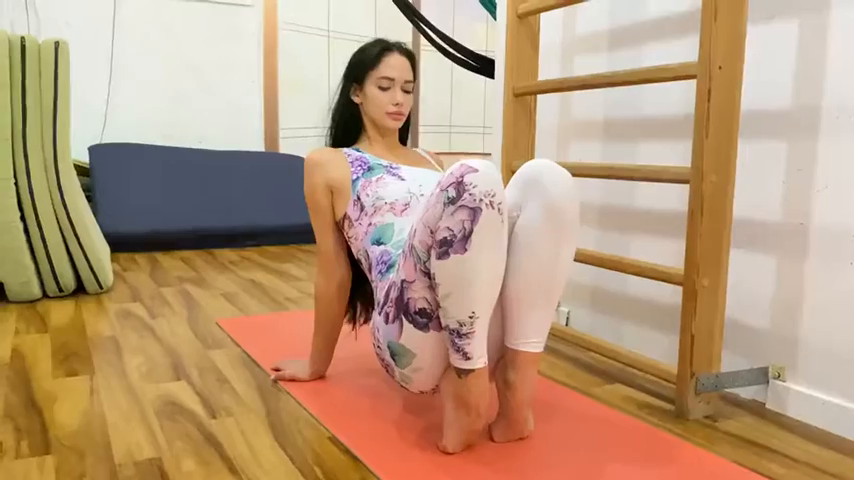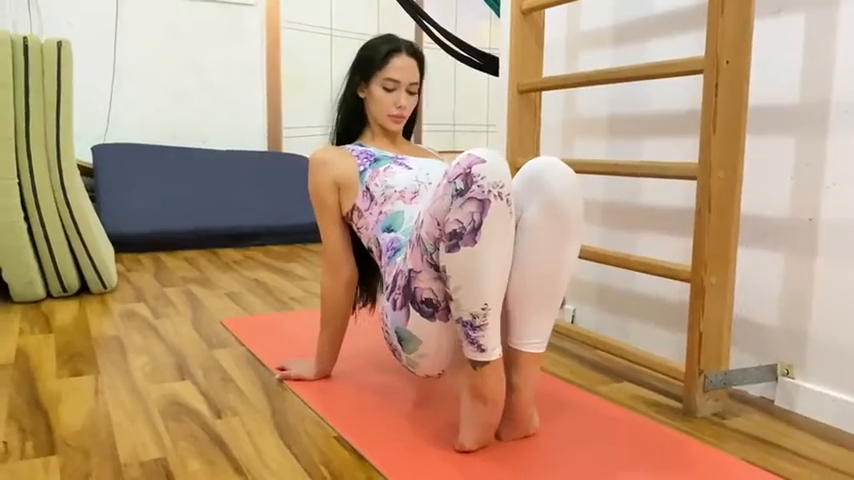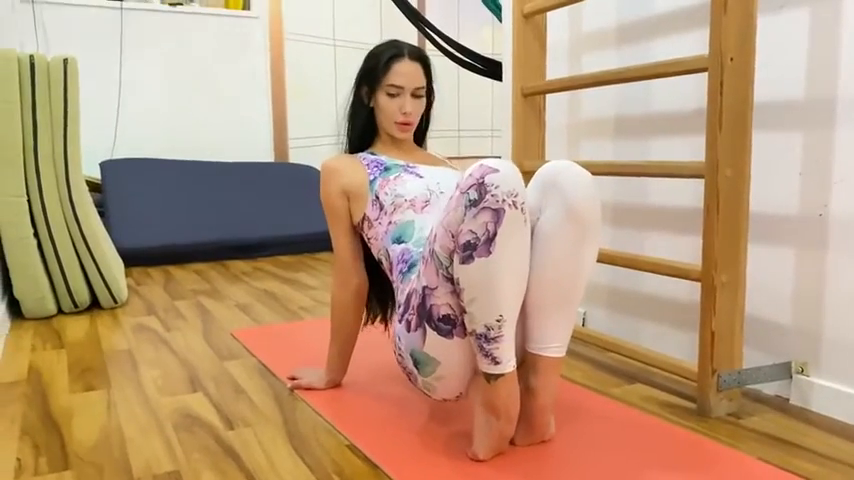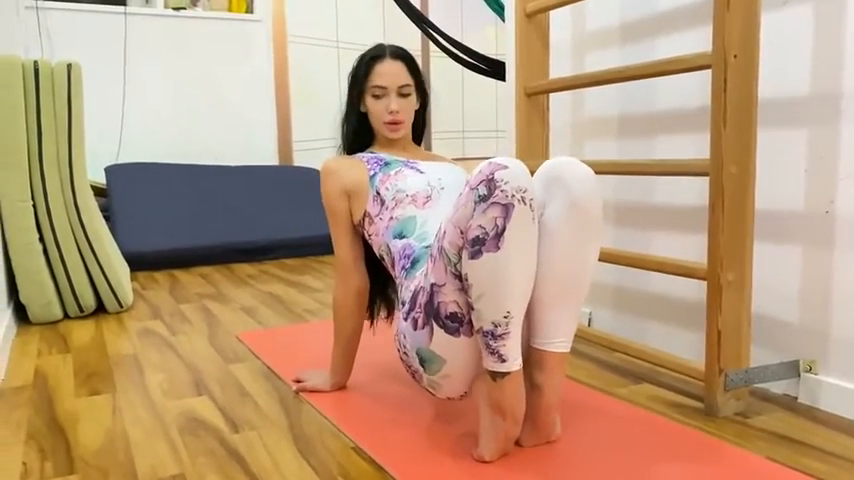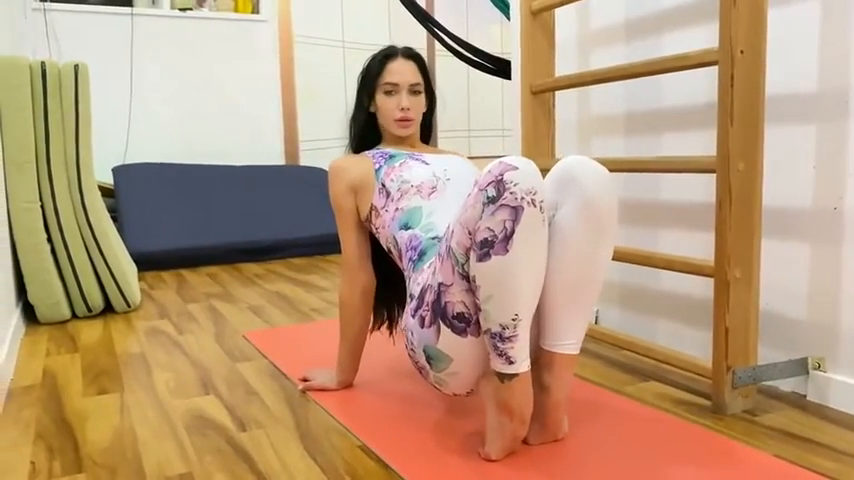
dt=0.7s
person 1, frame 1
left shoulder: (428, 161)
right shoulder: (327, 165)
right elbow: (334, 273)
left hip: (473, 321)
right hip: (416, 340)
left knee: (544, 177)
right knee: (473, 177)
left ankle: (516, 384)
right ankle: (465, 382)
person 1, frame 2
left shoulder: (430, 155)
right shoulder: (332, 163)
right elbow: (340, 269)
left hip: (482, 303)
right hip: (419, 318)
left knee: (548, 176)
right knee: (480, 167)
left ankle: (519, 383)
right ankle: (482, 374)
person 1, frame 3
left shoulder: (443, 165)
right shoulder: (343, 172)
right elbow: (351, 279)
left hip: (497, 314)
right hip: (438, 339)
left knee: (565, 179)
right knee: (493, 177)
left ankle: (537, 392)
right ankle: (495, 389)
person 1, frame 4
left shoulder: (446, 165)
right shoulder: (343, 172)
right elbow: (352, 279)
left hip: (504, 316)
right hip: (439, 337)
left knee: (566, 175)
right knee: (502, 176)
left ankle: (542, 387)
right ankle: (501, 391)
person 1, frame 5
left shoulder: (457, 161)
right shoulder: (352, 170)
right elbow: (359, 277)
left hip: (513, 315)
right hip: (447, 331)
left knee: (580, 175)
right knee: (512, 174)
left ankle: (549, 386)
right ankle: (507, 389)
